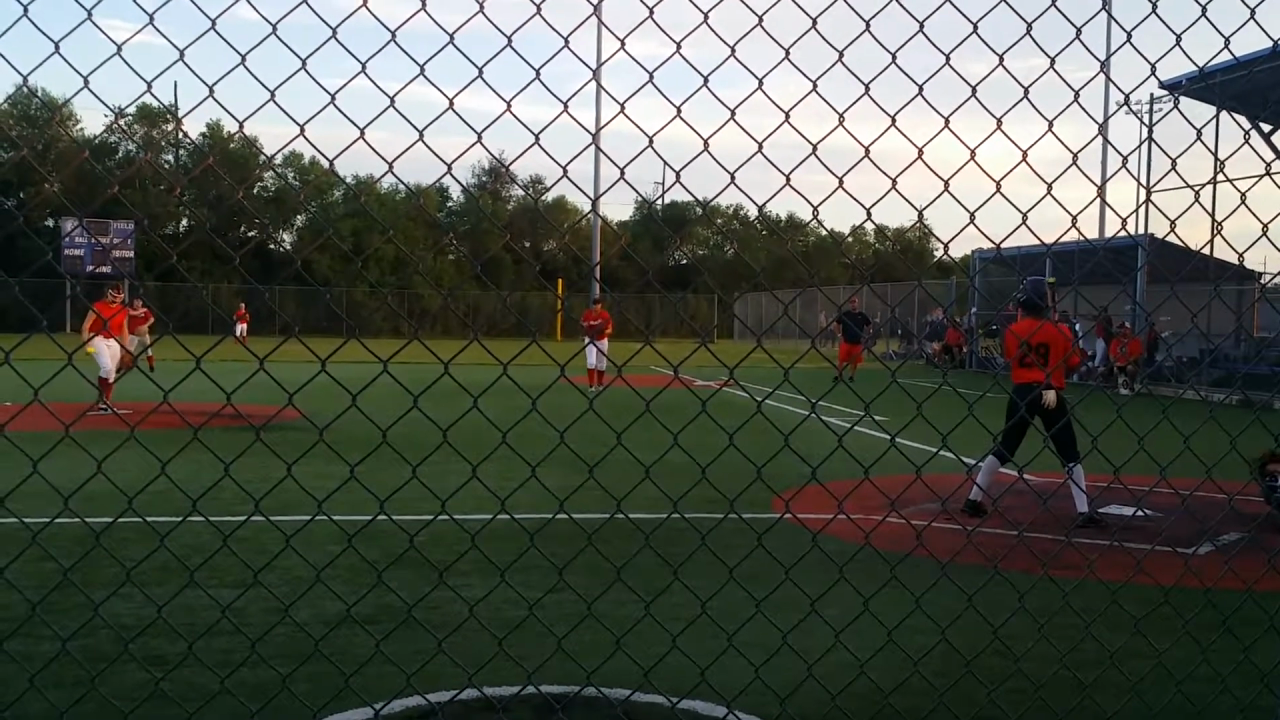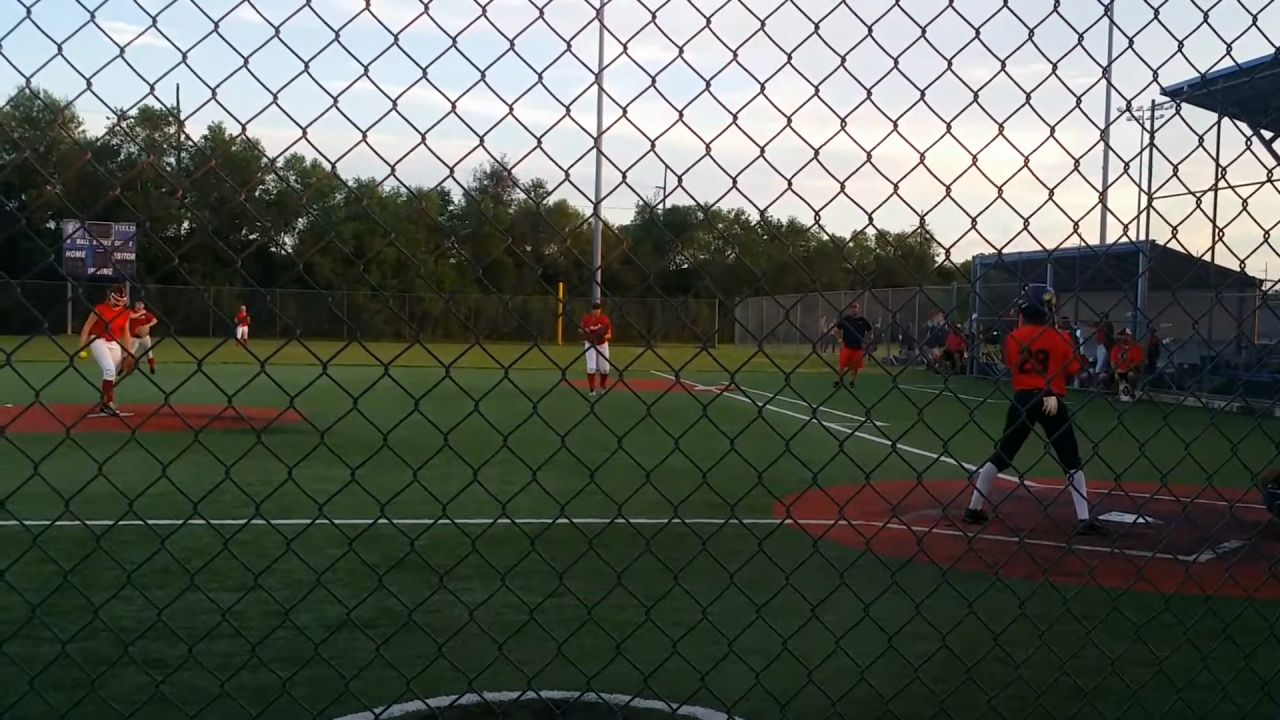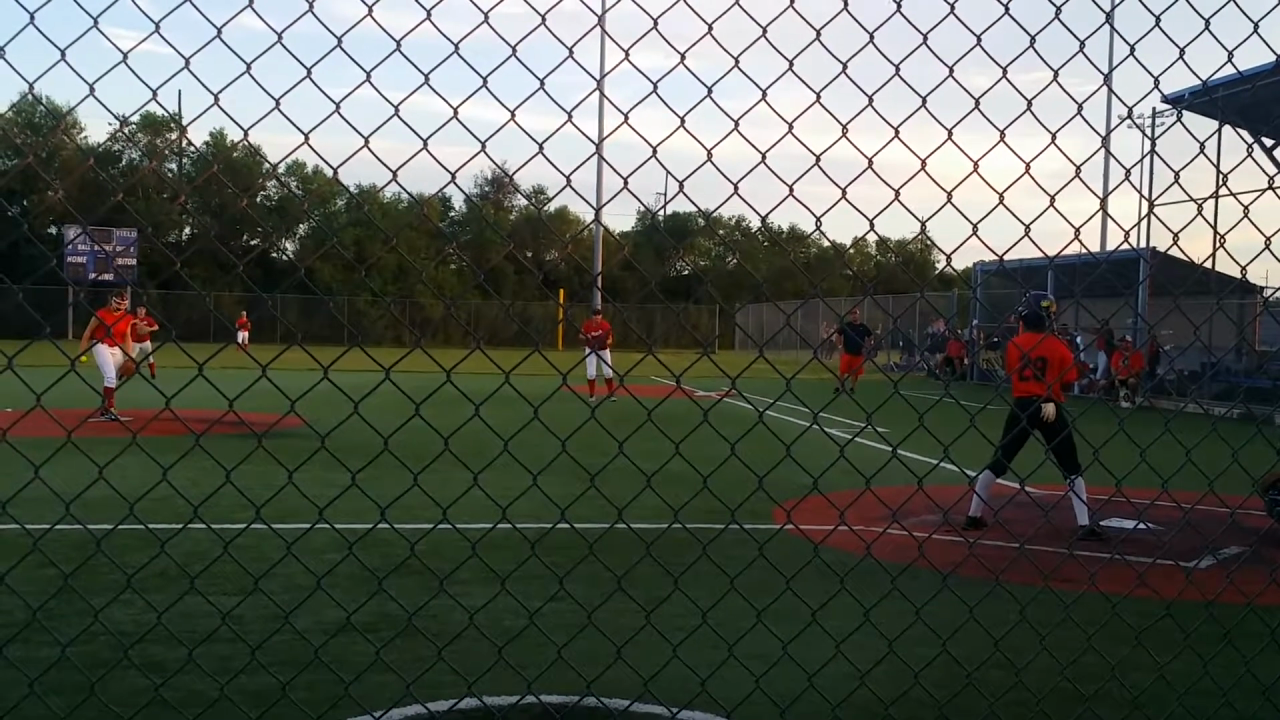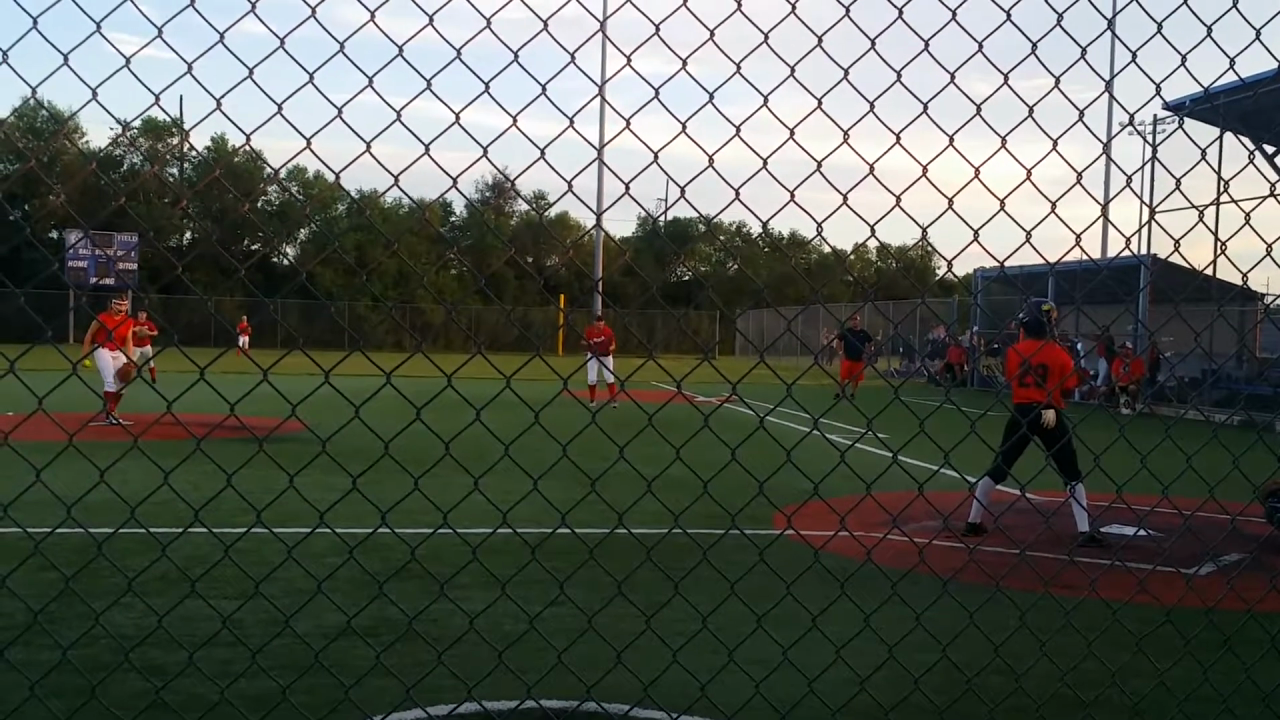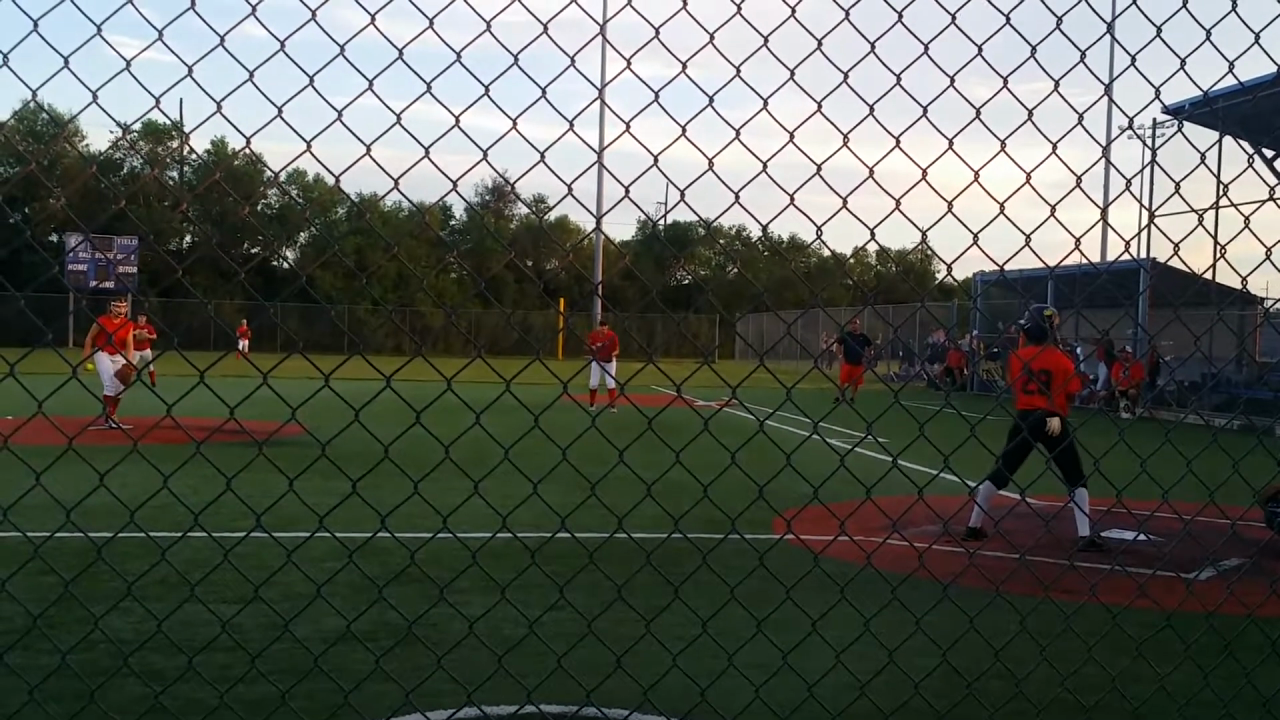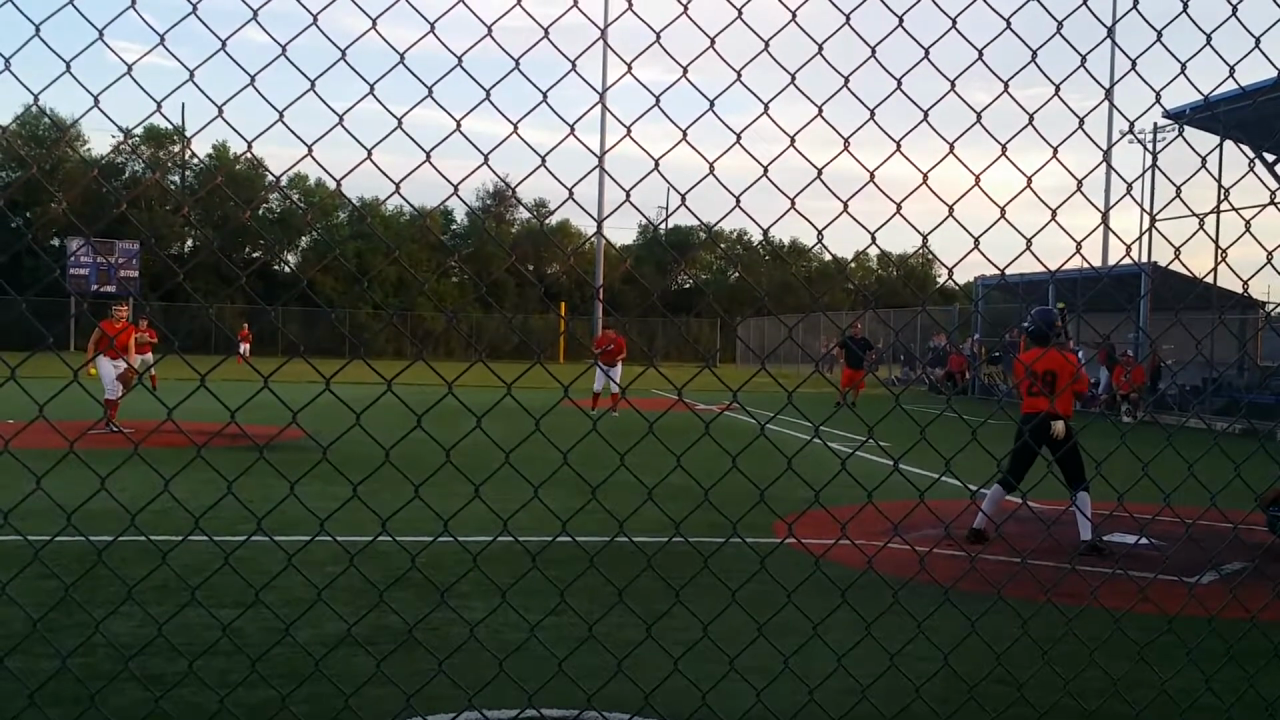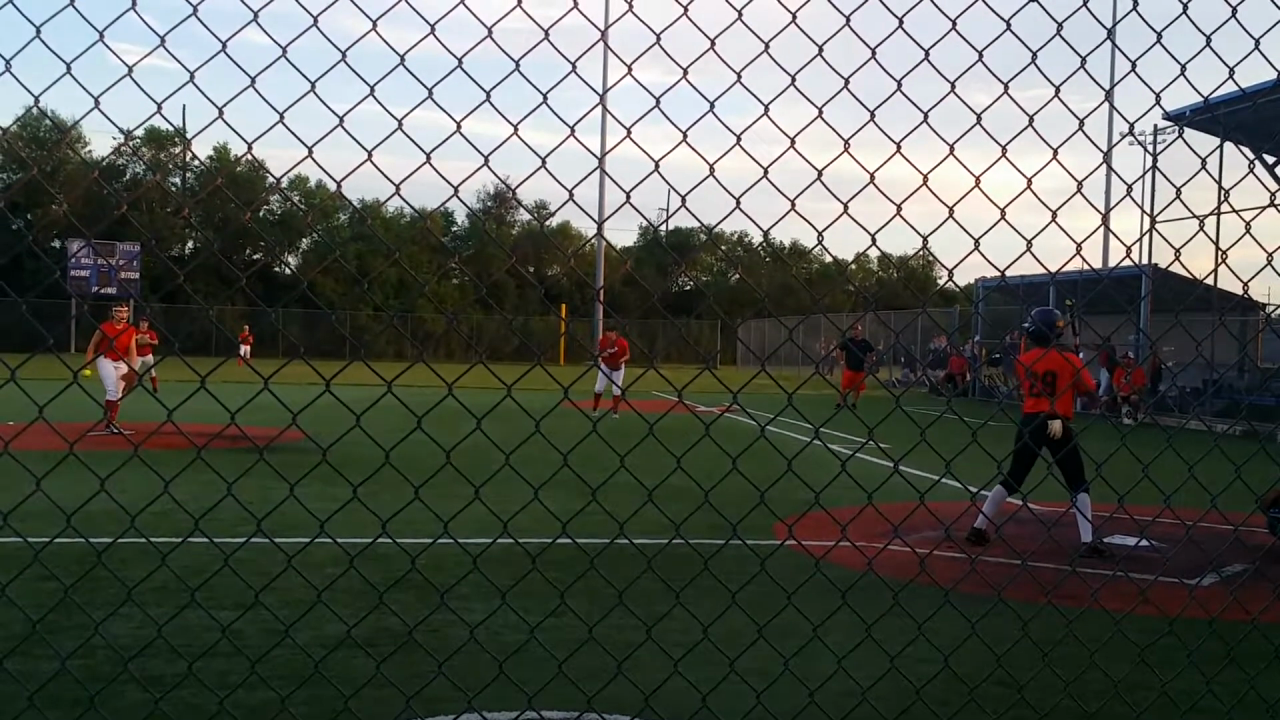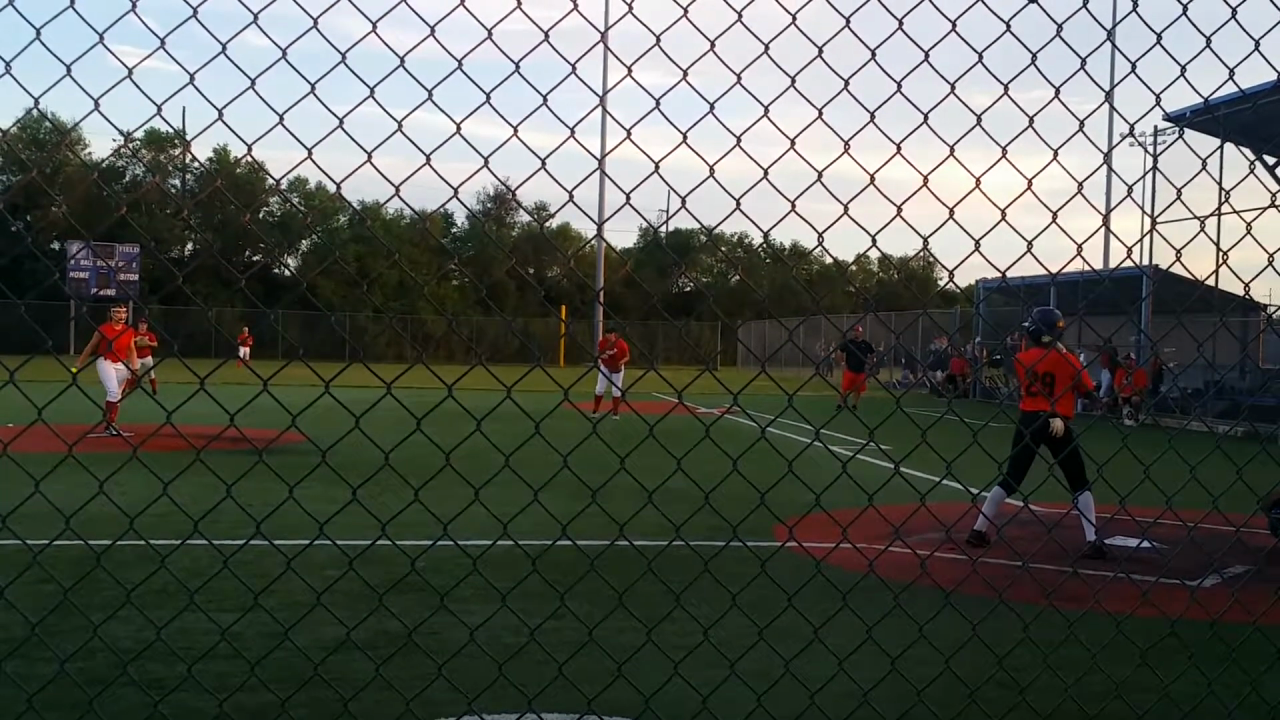
dt=0.2s
person 1, frame 1
left shoulder: (1012, 332)
right shoulder: (1060, 332)
right elbow: (1072, 366)
left hip: (1021, 393)
right hip: (1050, 395)
left knee: (1003, 449)
right knee: (1070, 455)
left ankle: (973, 500)
right ankle: (1084, 513)
person 1, frame 2
left shoulder: (1013, 338)
right shoulder: (1061, 339)
right elbow: (1071, 373)
left hip: (1022, 400)
right hip: (1051, 401)
left knee: (1002, 456)
right knee: (1071, 461)
left ankle: (974, 509)
right ankle: (1085, 520)
person 1, frame 3
left shoulder: (1013, 345)
right shoulder: (1059, 347)
right elbow: (1067, 381)
left hip: (1021, 407)
right hip: (1050, 409)
left knee: (999, 462)
right knee: (1072, 468)
left ankle: (973, 516)
right ankle: (1085, 525)
person 1, frame 4
left shoulder: (1014, 351)
right shoulder: (1060, 354)
right elbow: (1067, 389)
left hip: (1021, 414)
right hip: (1050, 416)
left knee: (998, 469)
right knee: (1072, 475)
left ankle: (973, 522)
right ankle: (1085, 532)
person 1, frame 5
left shoulder: (1016, 358)
right shoulder: (1062, 359)
right elbow: (1070, 395)
left hip: (1024, 420)
right hip: (1053, 422)
left knee: (999, 474)
right knee: (1076, 479)
left ankle: (973, 526)
right ankle: (1086, 536)
person 1, frame 6
left shoulder: (1021, 361)
right shoulder: (1068, 360)
right elbow: (1082, 393)
left hip: (1029, 423)
right hip: (1058, 425)
left knee: (1009, 478)
right knee: (1078, 484)
left ankle: (977, 528)
right ankle: (1087, 540)
person 1, frame 7
left shoulder: (1023, 361)
right shoulder: (1070, 360)
right elbow: (1091, 393)
left hip: (1029, 424)
right hip: (1058, 425)
left knee: (1011, 479)
right knee: (1078, 485)
left ankle: (978, 529)
right ankle: (1088, 542)
person 1, frame 8
left shoulder: (1021, 359)
right shoulder: (1067, 360)
right elbow: (1088, 392)
left hip: (1028, 423)
right hip: (1057, 425)
left knee: (1010, 480)
right knee: (1080, 484)
left ankle: (978, 531)
right ankle: (1092, 542)
